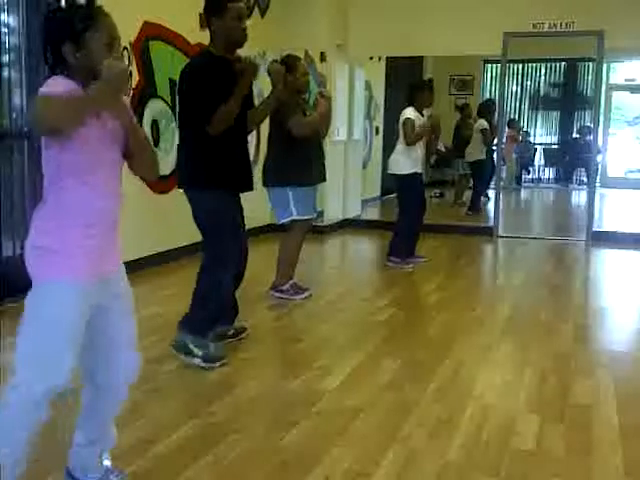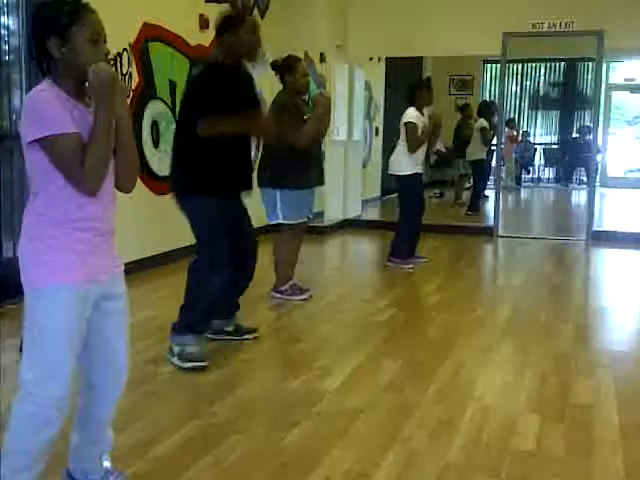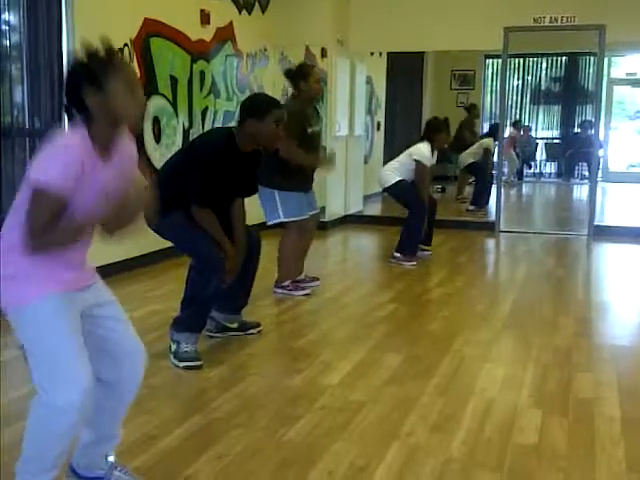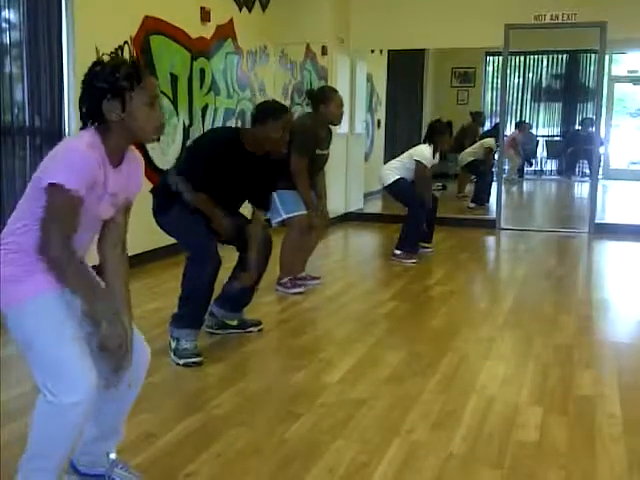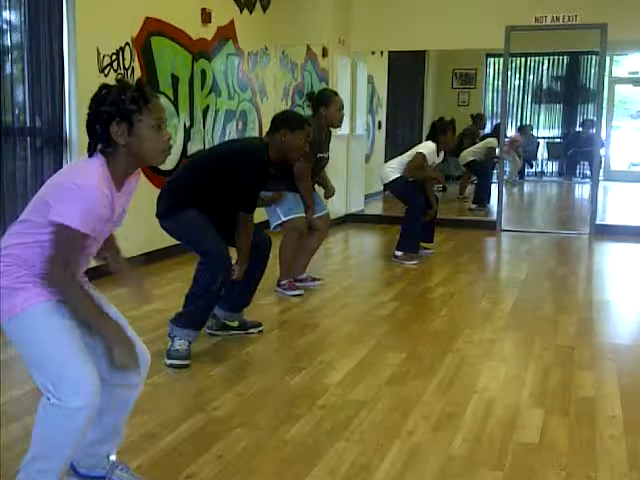
dt=0.5s
person 1, frame 1
left shoulder: (107, 101)
right shoulder: (60, 92)
left elbow: (148, 170)
right elbow: (48, 120)
left wrist: (123, 109)
right wrist: (104, 90)
left hip: (105, 260)
right hip: (63, 262)
left knee: (119, 367)
right knee: (40, 378)
person 1, frame 2
left shoulder: (95, 103)
right shoulder: (42, 103)
left elbow: (126, 181)
right elbow: (87, 179)
left wrist: (119, 109)
right wrist: (104, 109)
left hip: (104, 264)
right hip: (57, 269)
left knee: (109, 372)
right knee: (50, 387)
person 1, frame 3
left shoulder: (123, 147)
right shoulder: (67, 152)
left elbow: (109, 223)
right elbow: (37, 237)
left wrist: (129, 204)
right wrist: (113, 206)
left hip: (77, 277)
left knee: (127, 363)
right knee: (70, 387)
person 1, frame 4
left shoulder: (131, 164)
right shoulder: (78, 156)
left elbow: (113, 244)
right elbow: (53, 246)
left wrist: (122, 318)
right wrist: (105, 313)
left hip: (69, 271)
left knee: (131, 355)
right knee: (75, 384)
person 1, frame 5
left shoulder: (126, 178)
right shoulder: (87, 186)
right elbow: (58, 275)
left wrist: (117, 261)
right wrist: (112, 337)
left hip: (65, 285)
left knee: (132, 364)
right knee: (78, 390)
person 2, frame 1
left shoulder: (234, 66)
right shoulder: (200, 69)
left elbow: (244, 125)
right elbow: (213, 126)
left wrist: (276, 92)
right wrist: (243, 87)
left hip: (226, 177)
right hip: (204, 179)
left knee: (235, 251)
right knee: (223, 255)
left ankle: (220, 322)
right ankle: (192, 334)
person 2, frame 2
left shoulder: (242, 78)
right shoulder: (208, 76)
left elbow: (255, 122)
right elbow: (203, 126)
left wrist: (258, 127)
right wrist: (249, 126)
left hip: (226, 182)
right hip: (196, 183)
left knee: (244, 247)
right knee: (213, 256)
left ankle: (221, 320)
right ankle: (184, 338)
person 2, frame 3
left shoulder: (251, 154)
right shoulder: (213, 149)
left elbow: (236, 201)
right elbow: (199, 209)
left wrist: (239, 246)
right wrist: (228, 247)
left hip: (209, 205)
right hip: (168, 207)
left knee: (251, 244)
right knee: (210, 258)
left ankle: (223, 317)
right ankle: (183, 336)
person 2, frame 4
left shoulder: (267, 164)
right shoulder: (219, 142)
left elbow: (258, 215)
right elbow: (177, 180)
left wrist: (251, 267)
right wrist: (216, 215)
left hip: (218, 208)
right hip: (174, 203)
left knee: (261, 244)
right knee: (205, 252)
left ankle: (224, 314)
right ankle: (183, 333)
person 2, frame 5
left shoulder: (259, 153)
right shoulder: (255, 158)
left elbow: (239, 203)
right elbow: (244, 216)
left wrist: (271, 200)
right wrist: (242, 261)
left hip: (207, 205)
right hip: (178, 205)
left knee: (260, 243)
right knee: (217, 257)
left ankle: (225, 316)
right ankle: (181, 333)
person 3, frame 1
left shoulder: (300, 101)
right shoulder: (284, 102)
left elbow: (320, 133)
right elbow: (301, 129)
left wrist: (326, 108)
right wrist: (321, 110)
left hip: (304, 175)
right hip: (287, 177)
left knee: (301, 227)
right knee: (297, 227)
left ankle: (288, 281)
right ankle: (280, 285)
person 3, frame 2
left shoulder: (301, 103)
right shoulder: (283, 105)
left elbow: (319, 136)
right elbow: (300, 140)
left wrist: (326, 110)
right wrist: (318, 111)
left hip: (302, 178)
right hip: (283, 179)
left knee: (298, 229)
right knee: (288, 229)
left ankle: (288, 281)
right ankle: (280, 286)
person 3, frame 3
left shoulder: (311, 109)
right shoulder: (294, 111)
left elbow: (311, 145)
right elbow: (287, 151)
left wrist: (320, 157)
right wrist: (315, 162)
left hip: (298, 178)
right hip: (279, 179)
left knee: (310, 223)
right knee: (295, 226)
left ankle: (297, 274)
right ankle: (282, 281)
person 3, frame 4
left shoulder: (325, 131)
right shoulder: (306, 128)
left elbow: (318, 169)
right elbow: (298, 169)
left wrist: (322, 201)
right wrist: (310, 205)
left hip: (296, 181)
right hip: (276, 180)
left knee: (319, 221)
right knee: (299, 223)
left ankle: (298, 272)
right ankle: (284, 279)
person 3, frame 5
left shoulder: (325, 133)
left elbow: (316, 167)
right elbow: (301, 173)
left wrist: (327, 184)
right wrist: (310, 206)
left hip: (298, 184)
right hip: (276, 183)
left knee: (321, 224)
right knee: (297, 226)
left ankle: (298, 274)
right ankle: (283, 280)
person 4, frame 1
left shoulder: (423, 116)
right shoulder: (409, 114)
left elbow: (427, 149)
right elbow: (409, 140)
left wrist: (433, 131)
right wrist: (427, 127)
left hip: (415, 169)
right hip: (404, 168)
left knee: (418, 209)
right knee: (408, 211)
left ankle: (407, 253)
right ankle: (395, 256)
person 4, frame 2
left shoulder: (422, 115)
right shoulder: (411, 115)
left elbow: (427, 146)
right elbow: (412, 146)
left wrist: (434, 131)
right wrist: (429, 130)
left hip: (414, 169)
right hip: (405, 169)
left knee: (417, 210)
right knee: (409, 212)
left ankle: (408, 253)
right ankle: (396, 256)
person 4, frame 3
left shoulder: (432, 151)
right shoulder: (423, 152)
left elbow: (426, 184)
right elbow: (421, 185)
left wrist: (428, 205)
right wrist: (424, 210)
left hip: (403, 179)
right hip: (391, 178)
left knee: (430, 204)
right knee: (418, 207)
left ankle: (417, 245)
right ankle: (401, 253)
person 4, frame 4
left shoulder: (435, 153)
right shoulder: (425, 153)
left elbow: (427, 182)
right elbow: (419, 184)
left wrist: (428, 202)
right wrist: (424, 207)
left hip: (404, 177)
right hip: (391, 176)
left knee: (431, 202)
right knee: (417, 204)
left ankle: (421, 241)
right ankle: (402, 250)
person 4, frame 5
left shoulder: (440, 153)
right shoulder: (429, 149)
left elbow: (426, 179)
right elbow: (407, 171)
left wrist: (433, 203)
right wrist: (432, 175)
left hip: (408, 176)
right hip: (392, 174)
left knee: (429, 203)
right knee: (416, 204)
left ankle: (421, 243)
right ankle: (402, 252)
